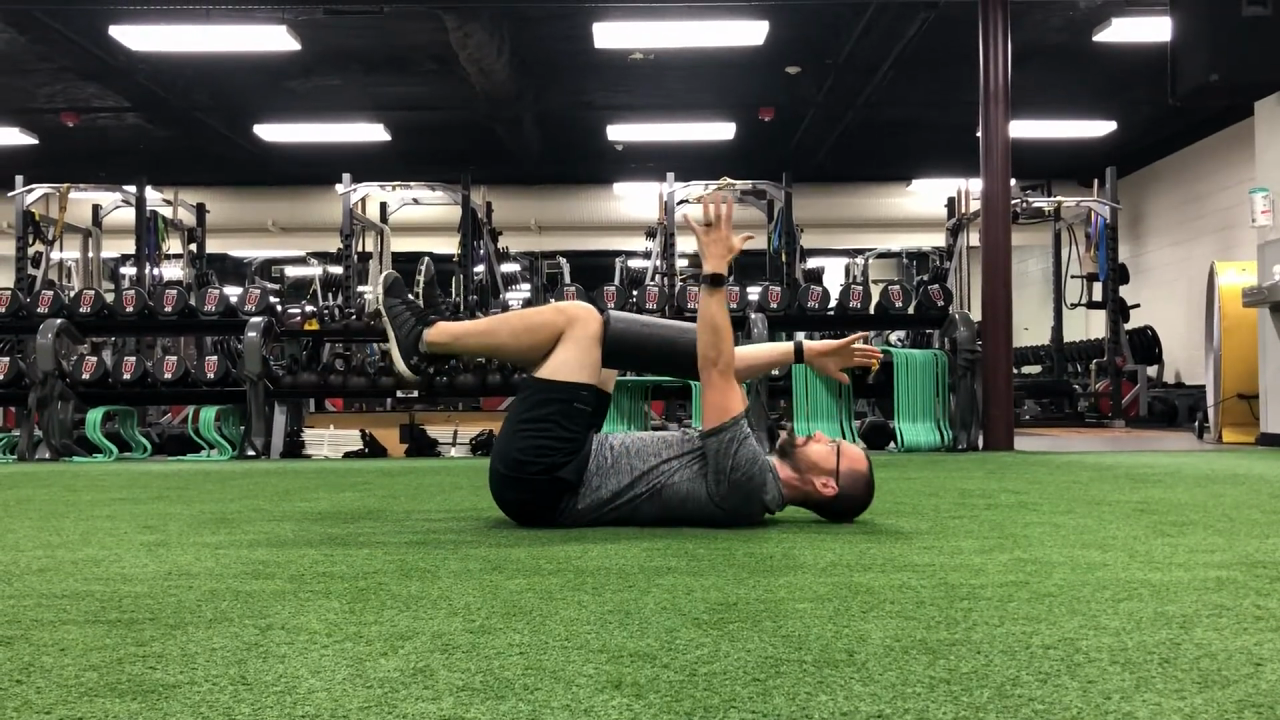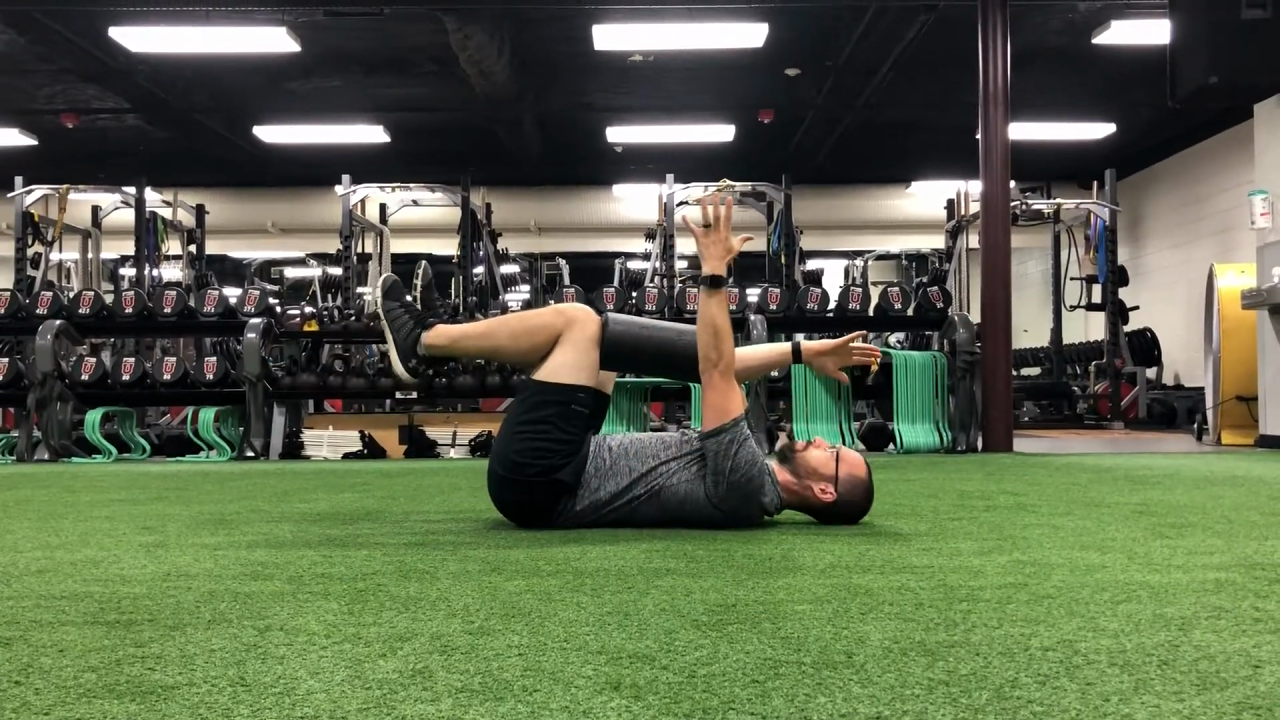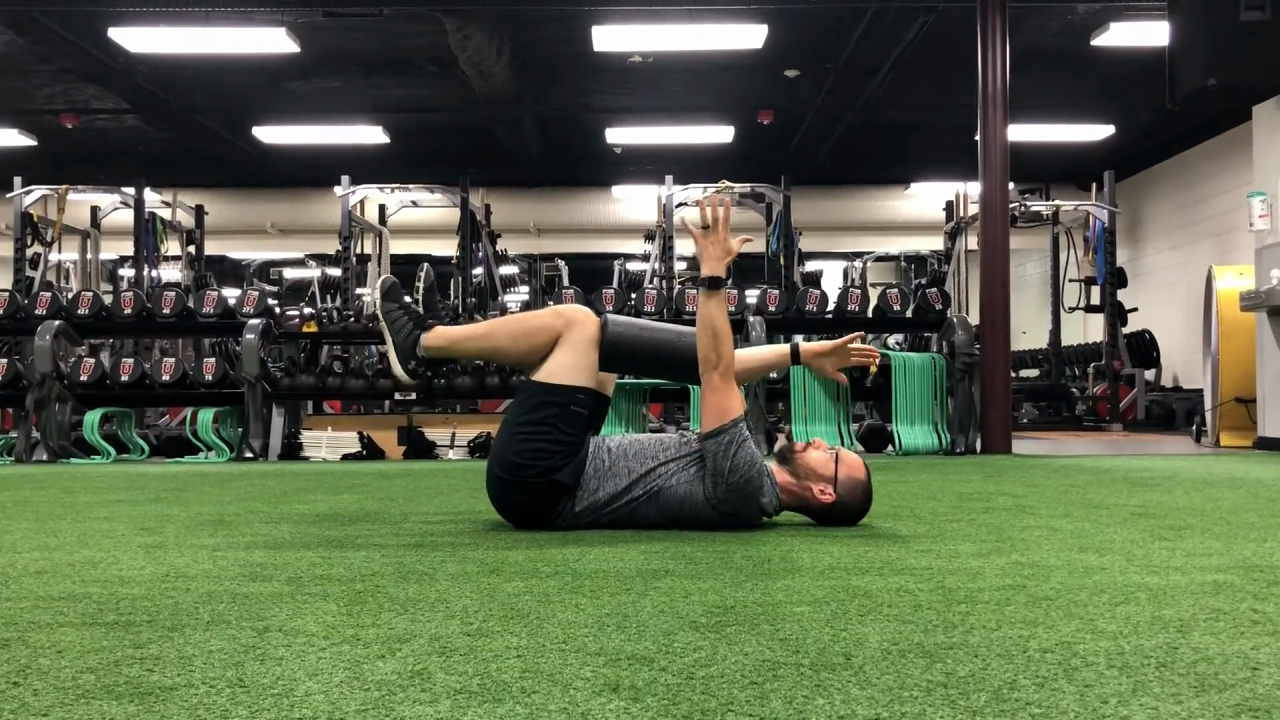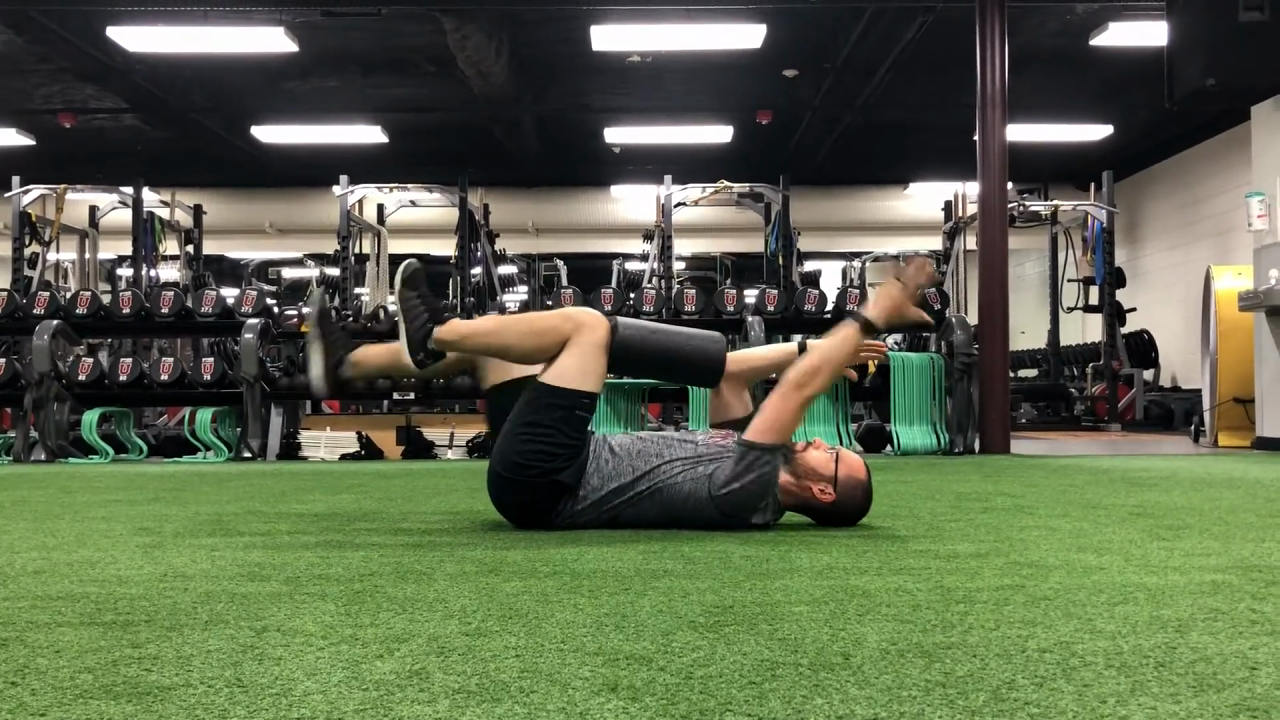
dt=0.3s
person 1, frame 1
left shoulder: (748, 480)
right shoulder: (756, 470)
left elbow: (716, 370)
right elbow: (723, 369)
left wrist: (714, 270)
right wrist: (804, 351)
left hip: (538, 478)
right hip: (555, 476)
left knee: (580, 319)
right knee: (593, 338)
left ankle: (424, 338)
right ankle: (441, 333)
person 1, frame 2
left shoulder: (745, 483)
right shoulder: (752, 476)
left elbow: (717, 371)
right elbow: (722, 372)
left wrist: (713, 271)
right wrist: (804, 351)
left hip: (537, 480)
right hip: (553, 477)
left knee: (578, 320)
right knee: (593, 342)
left ankle: (423, 341)
right ankle: (439, 336)
person 1, frame 3
left shoulder: (744, 487)
right shoulder: (753, 479)
left elbow: (716, 374)
right elbow: (722, 371)
left wrist: (713, 273)
right wrist: (803, 352)
left hip: (535, 482)
right hip: (550, 480)
left knee: (578, 321)
right knee: (594, 342)
left ankle: (422, 343)
right ankle: (435, 340)
person 1, frame 4
left shoulder: (754, 495)
right shoulder: (744, 463)
left elbow: (792, 391)
right elbow: (727, 372)
left wrist: (869, 318)
right wrist: (808, 347)
left hip: (536, 483)
right hip: (544, 479)
left knee: (588, 322)
right knee: (481, 350)
left ankle: (435, 333)
right ankle: (345, 361)
